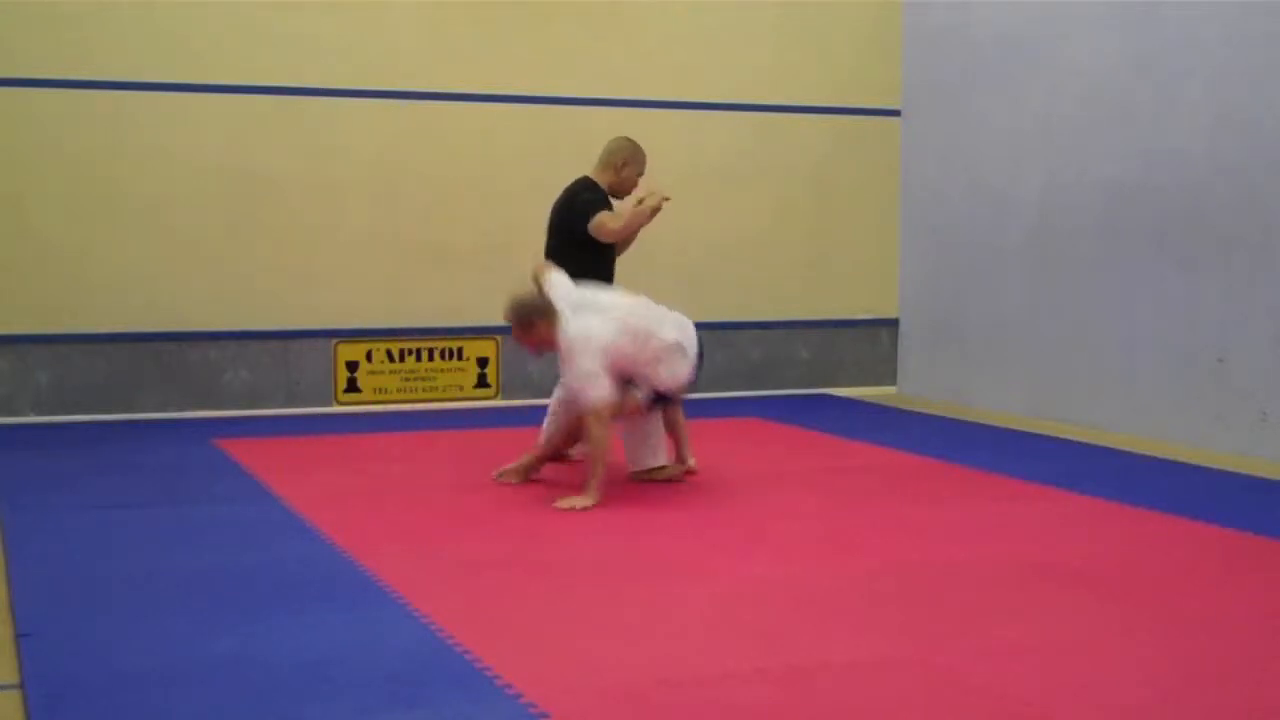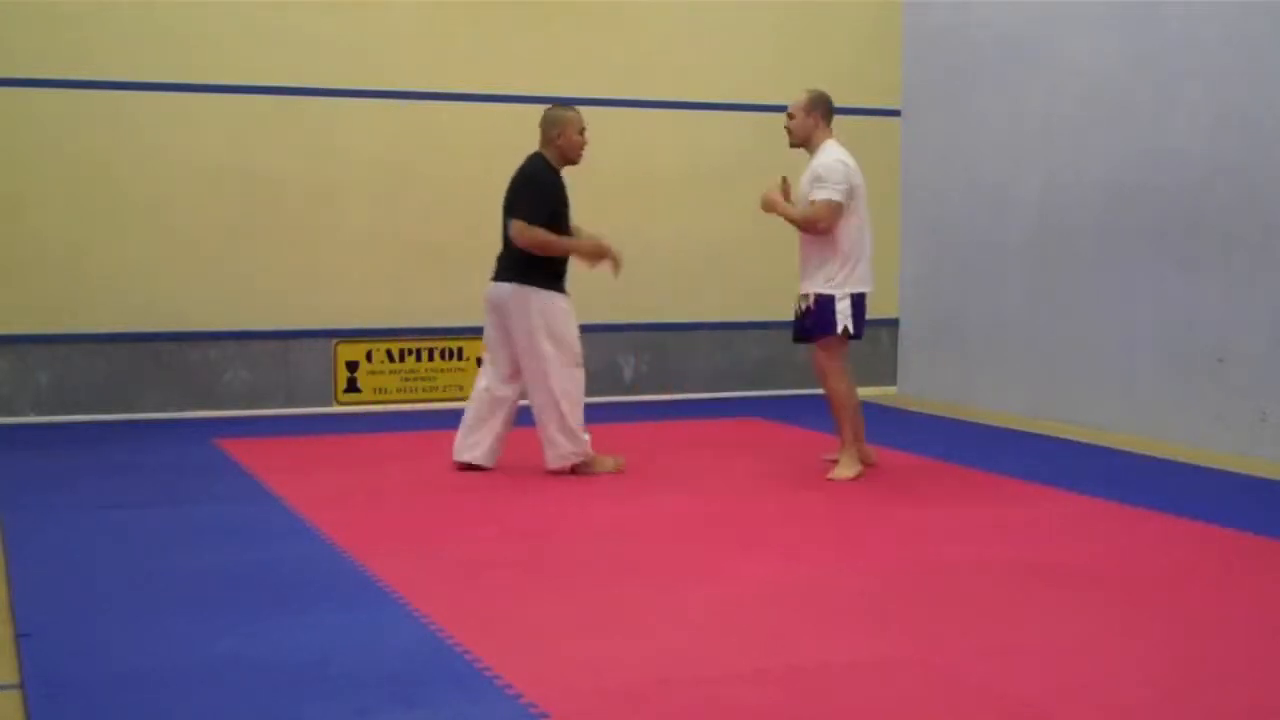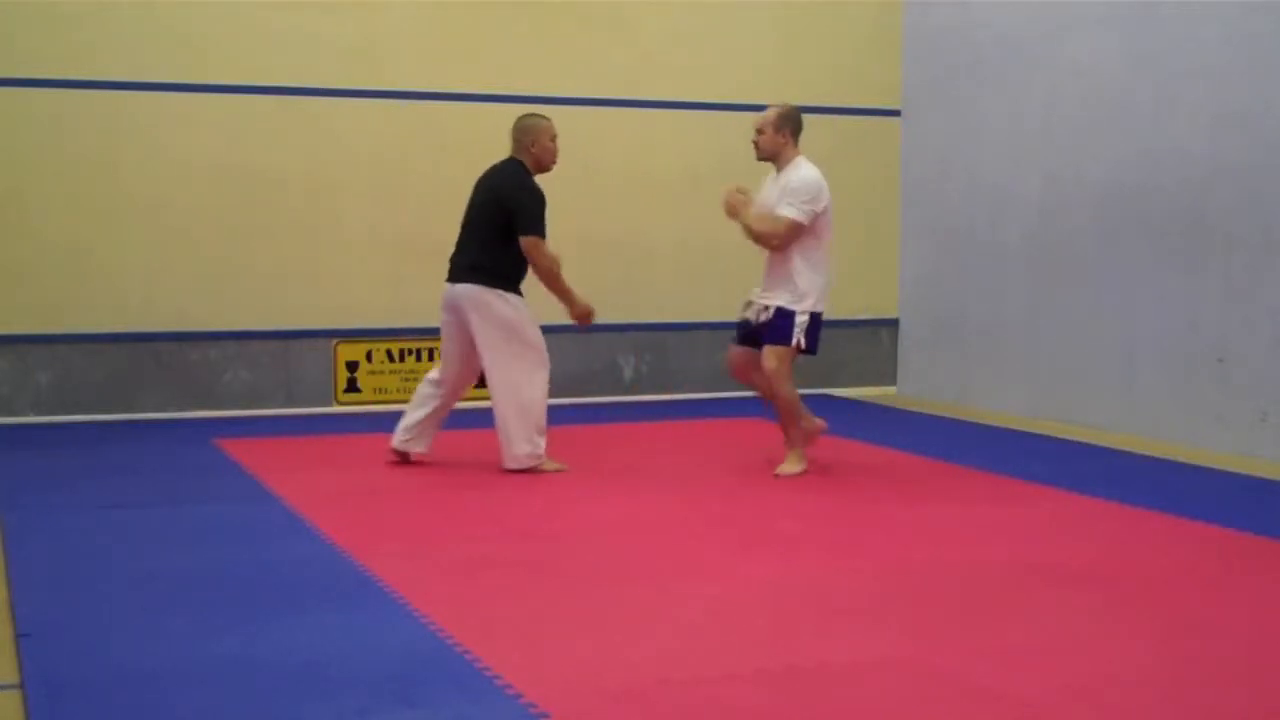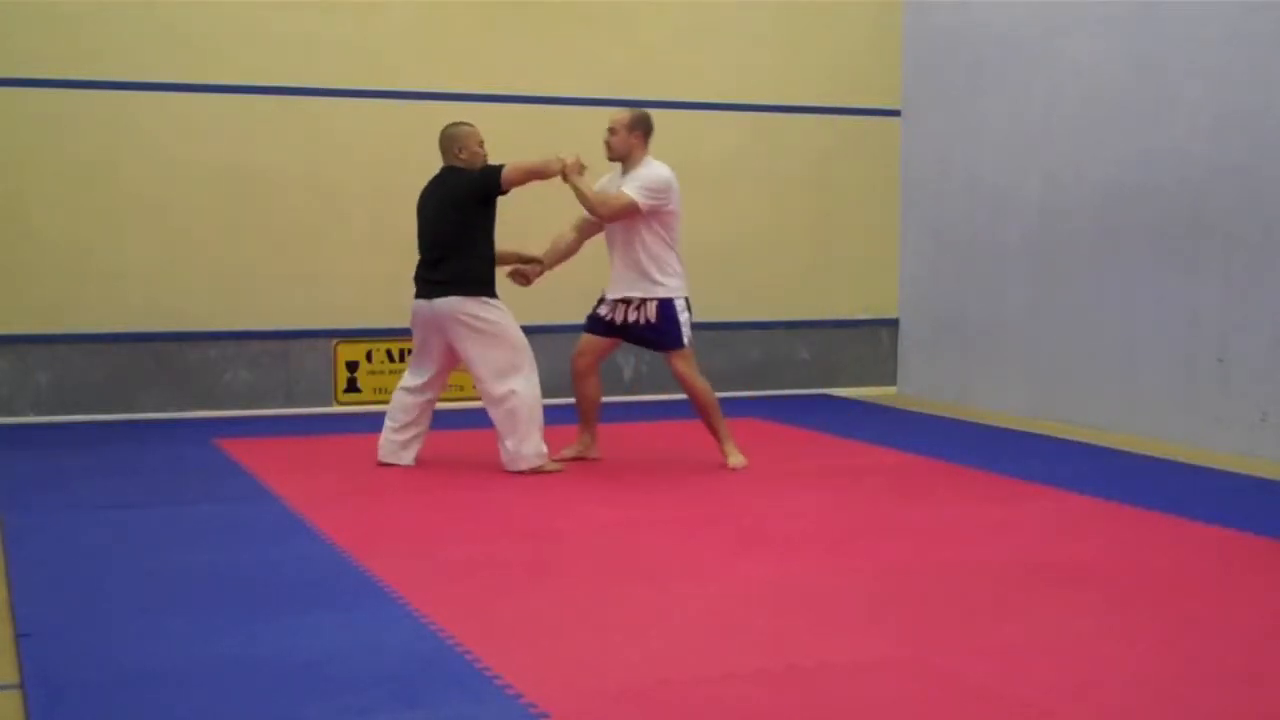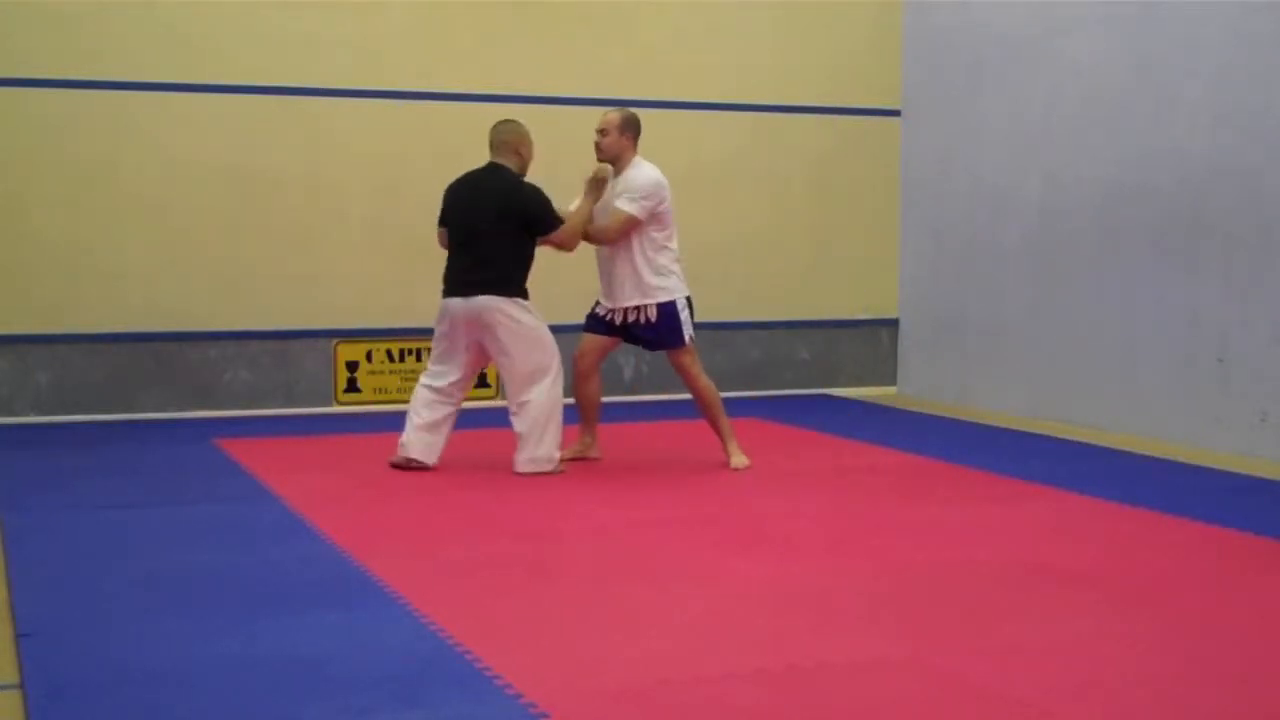
dt=0.7s
person 1, frame 1
left shoulder: (583, 197)
right shoulder: (586, 198)
left elbow: (610, 249)
right elbow: (612, 230)
left wrist: (639, 219)
right wrist: (645, 206)
right ankle: (652, 460)
person 1, frame 2
left shoulder: (539, 174)
right shoulder: (539, 176)
left elbow: (553, 232)
right elbow: (524, 236)
left wrist: (588, 244)
right wrist: (579, 248)
left hip: (507, 287)
right hip: (532, 290)
left knee: (501, 374)
right knee: (560, 372)
left ankle: (473, 450)
right ankle: (574, 455)
person 1, frame 3
left shoulder: (497, 176)
right shoulder: (525, 190)
right elbow: (536, 254)
right wrist: (572, 301)
left hip: (459, 286)
right hip: (491, 293)
left knee: (454, 371)
right knee: (525, 369)
left ankle: (408, 441)
right ankle: (525, 455)
person 1, frame 4
left shoulder: (433, 191)
right shoulder: (473, 182)
right elbow: (534, 170)
left wrist: (513, 257)
right wrist: (562, 165)
left hip: (428, 301)
right hip: (467, 302)
left knee: (422, 377)
right knee: (514, 370)
left ankle: (394, 450)
right ankle: (527, 456)
person 1, frame 5
left shoulder: (458, 188)
right shoulder: (524, 194)
right elbow: (566, 241)
right wrist: (592, 198)
left hip: (456, 301)
right hip: (502, 303)
left knee: (442, 377)
right knee: (540, 375)
left ankle: (415, 451)
right ankle: (537, 458)
person 2, frame 1
left shoulder: (583, 357)
right shoulder: (561, 297)
left elbow: (599, 427)
right elbow: (543, 271)
left wrist: (591, 493)
left hip: (672, 368)
left knee: (579, 423)
person 2, frame 2
left shoulder: (830, 162)
right shoulder: (824, 162)
left elbow: (820, 222)
left wrist: (779, 207)
right wrist: (787, 205)
left hip: (836, 286)
right hip: (824, 284)
left knee: (829, 365)
right knee: (833, 365)
left ankle: (851, 455)
right ankle: (859, 447)
person 2, frame 3
left shoulder: (805, 181)
right shoulder: (775, 178)
left elbow: (775, 238)
right elbow: (764, 232)
left wrist: (741, 212)
right wrist: (745, 212)
left hip: (797, 299)
right hip: (771, 294)
left knee: (773, 370)
right knee: (739, 363)
left ankle: (797, 451)
right ankle: (807, 424)
person 2, frame 4
left shoulder: (658, 177)
right shoulder: (610, 182)
left elbow: (607, 211)
right elbow: (578, 232)
left wrist: (575, 179)
right wrist: (538, 266)
left hip: (661, 295)
right hip: (621, 294)
left knee: (685, 372)
right knee: (582, 360)
left ankle: (728, 446)
right ankle: (587, 442)
person 2, frame 5
left shoulder: (646, 180)
right shoulder: (601, 184)
left elbow: (609, 233)
left hip: (660, 296)
right hip: (617, 297)
left knee: (690, 371)
right knee: (583, 362)
left ankle: (731, 446)
right ankle: (587, 442)
